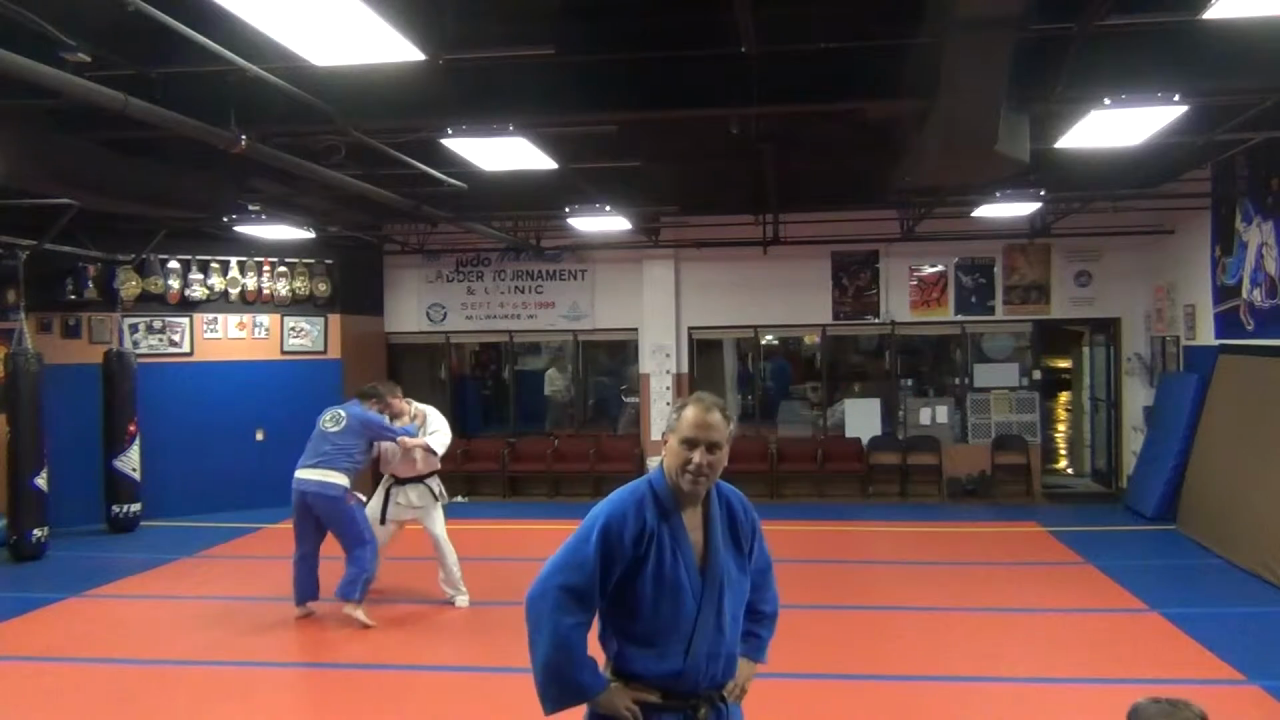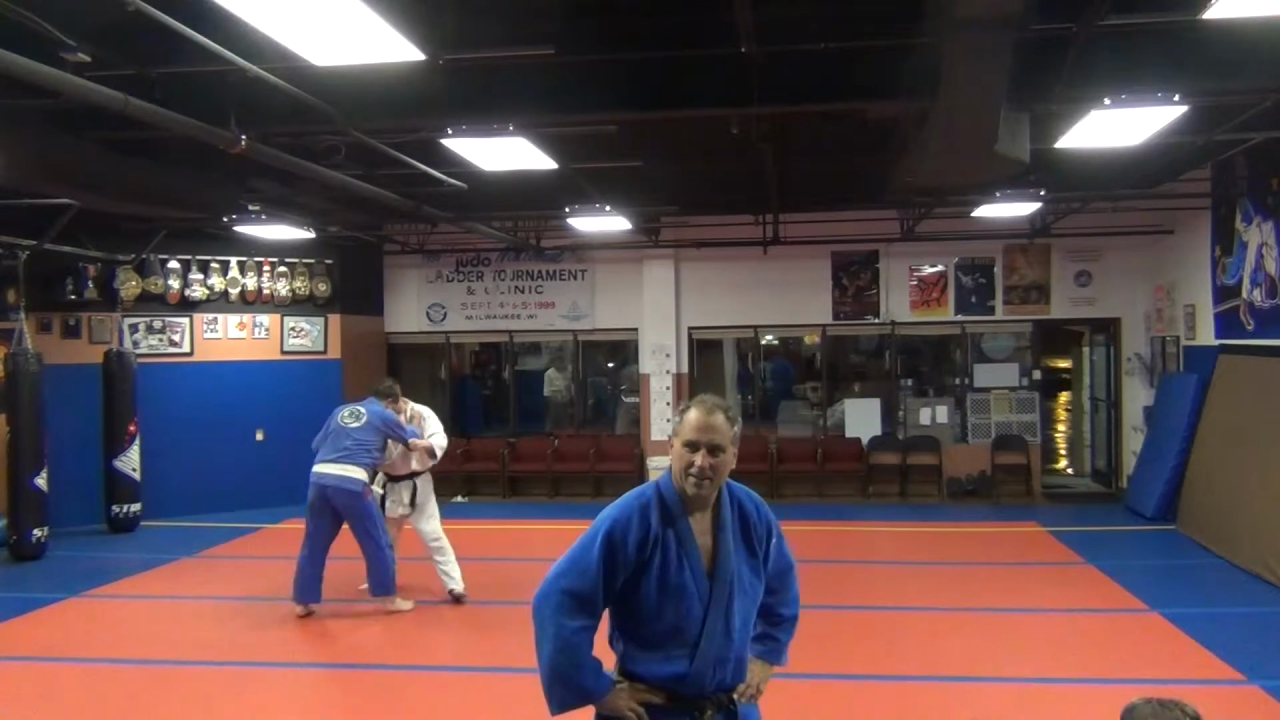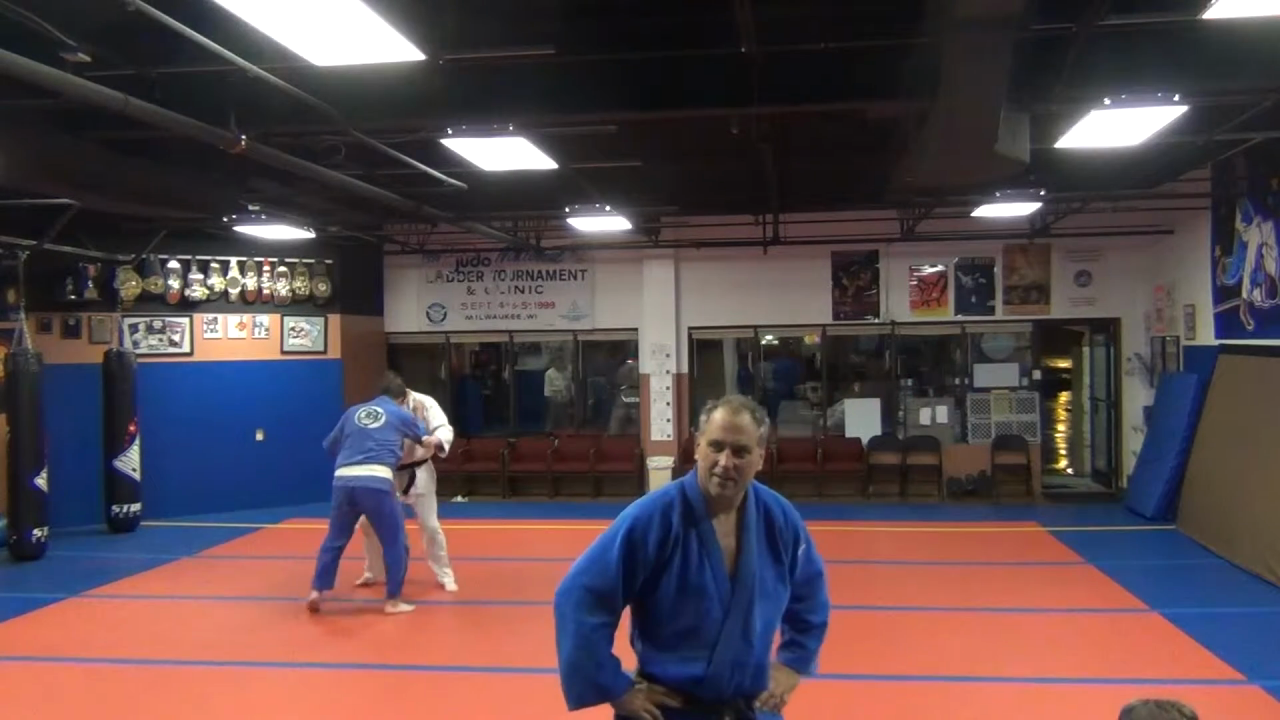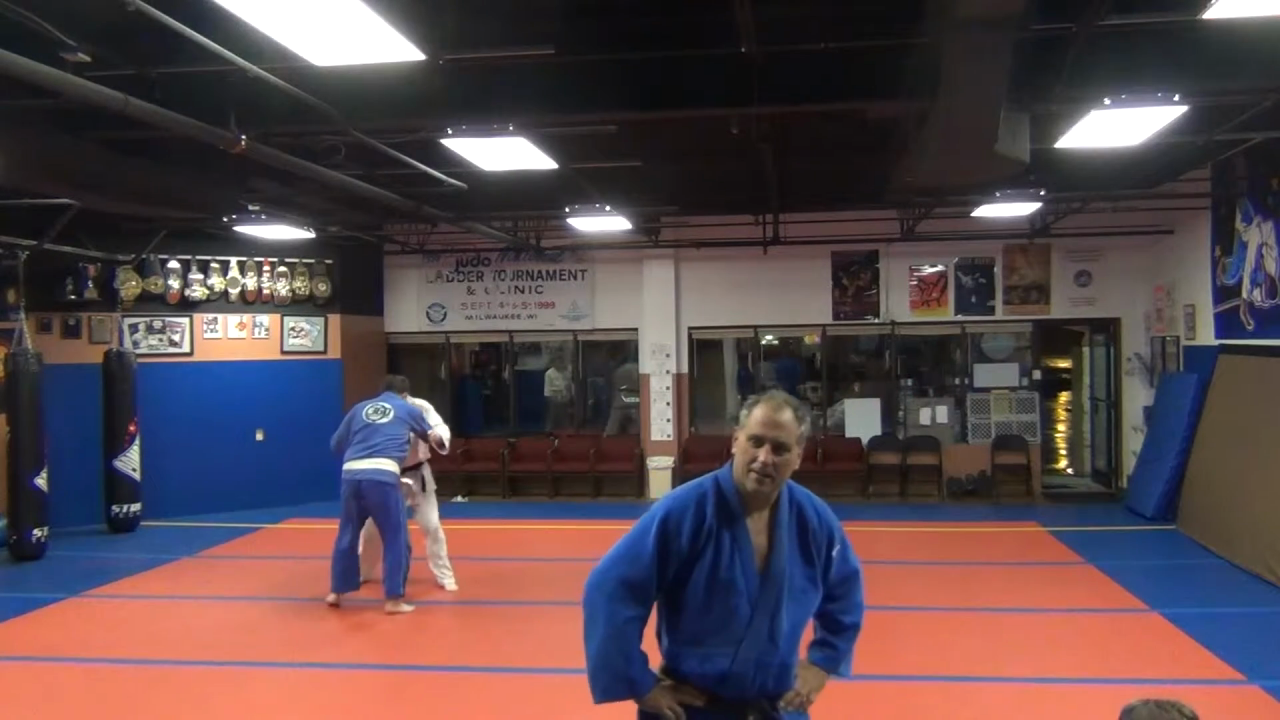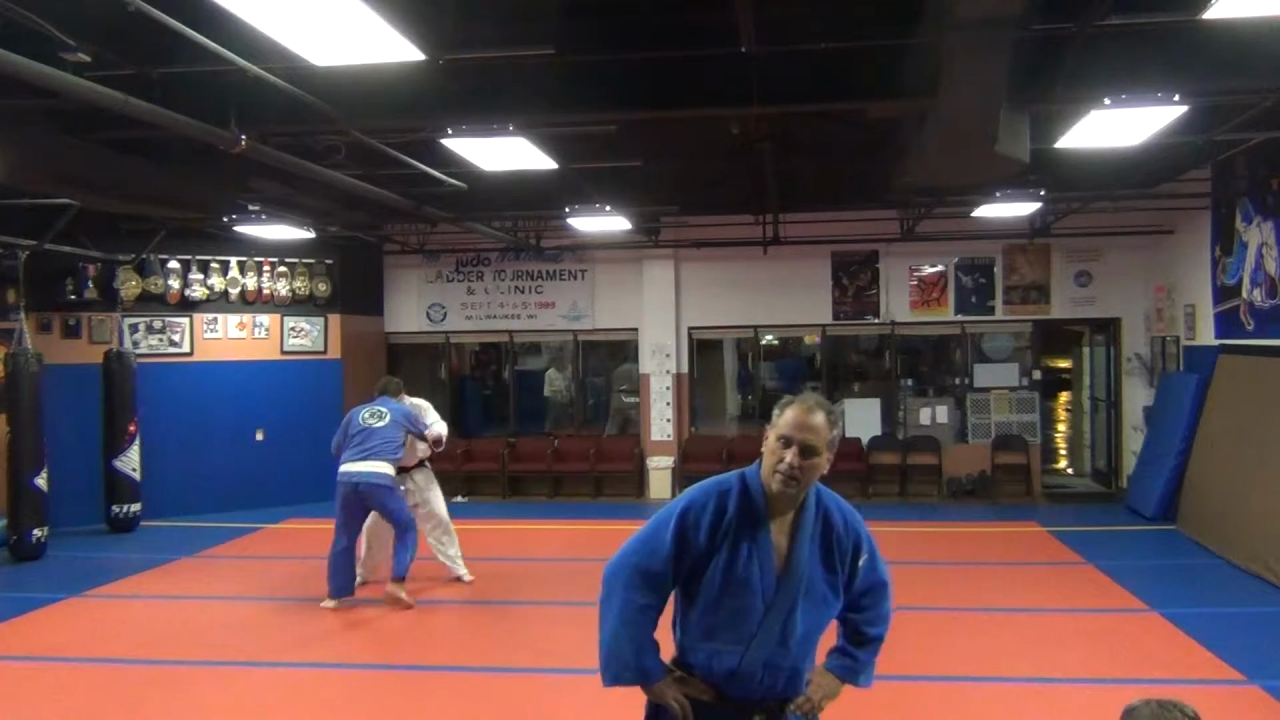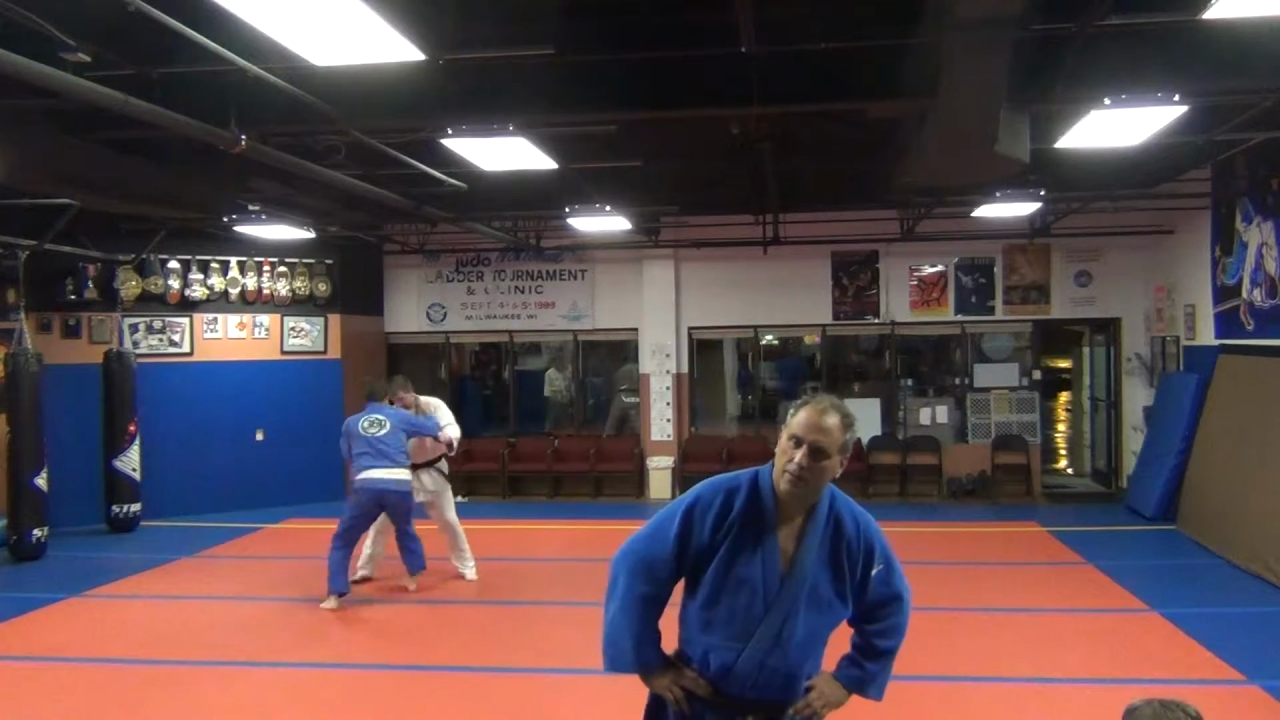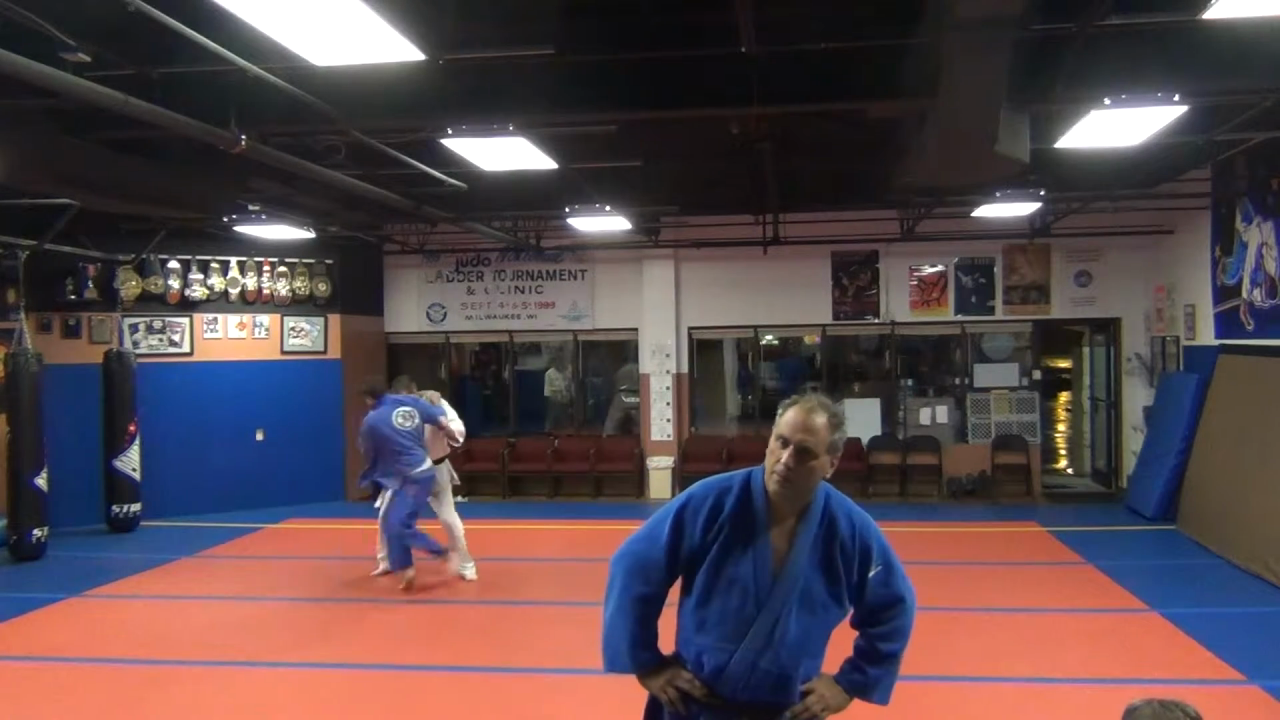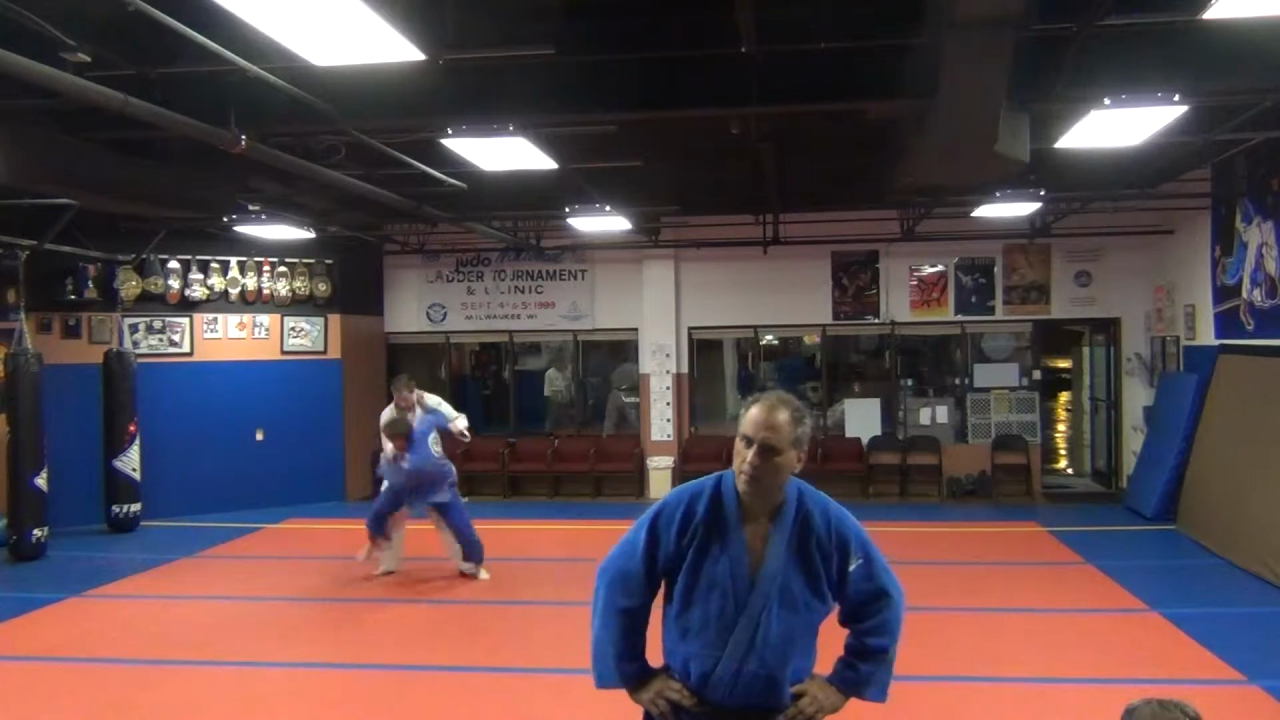
dt=0.2s
person 1, frame 1
left shoulder: (736, 511)
right shoulder: (623, 514)
left elbow: (760, 586)
right elbow: (551, 600)
left wrist: (749, 654)
right wrist: (593, 689)
person 1, frame 2
left shoulder: (752, 514)
right shoulder: (629, 519)
left elbow: (781, 587)
right elbow: (558, 601)
left wrist: (765, 655)
right wrist: (598, 691)
person 1, frame 3
left shoulder: (779, 518)
right shoulder: (650, 519)
left elbow: (810, 593)
right elbow: (579, 599)
left wrist: (792, 664)
right wrist: (615, 689)
person 1, frame 4
left shoulder: (813, 518)
right shoulder: (683, 511)
left elbow: (845, 592)
right elbow: (609, 591)
left wrist: (821, 663)
right wrist: (640, 685)
person 1, frame 5
left shoulder: (841, 525)
right shoulder: (706, 505)
left elbow: (872, 600)
right elbow: (629, 578)
left wrist: (838, 671)
right wrist: (649, 674)
person 1, frame 6
left shoulder: (854, 530)
right shoulder: (716, 501)
left elbow: (889, 607)
right elbow: (637, 567)
left wrist: (847, 680)
right wrist: (649, 664)
person 1, frame 7
left shoulder: (851, 529)
right shoulder: (708, 503)
left elbow: (893, 607)
right elbow: (633, 569)
left wrist: (849, 684)
right wrist: (646, 664)
person 1, frame 8
left shoulder: (828, 524)
right shoulder: (683, 510)
left elbow: (881, 602)
right elbow: (619, 583)
left wrist: (843, 684)
right wrist: (636, 678)
person 2, frame 1
left shoulder: (327, 413)
right shoulder: (368, 418)
right elbow: (404, 437)
right wrist: (416, 424)
left hip: (301, 482)
right hip: (331, 487)
left knee: (306, 548)
right knee: (363, 544)
left ankle: (302, 604)
right ankle: (352, 602)
person 2, frame 2
left shoulder: (341, 411)
right shoulder: (386, 416)
left elbow: (317, 444)
right elbow: (412, 440)
right wrist: (416, 431)
left hip: (320, 478)
right hip: (351, 482)
left knee: (314, 544)
right knee: (376, 541)
left ankle: (303, 603)
right ankle: (390, 599)
person 2, frame 3
left shoulder: (353, 412)
right shoulder: (402, 415)
left elbow: (329, 445)
right elbow: (423, 438)
right wrist: (428, 440)
left hip: (343, 480)
right hip: (376, 482)
left knee: (336, 537)
right knee: (394, 541)
left ankle: (318, 590)
right ankle: (393, 600)
person 2, frame 4
left shoulder: (359, 408)
right shoulder: (409, 410)
left elbow: (337, 444)
right elbow: (428, 434)
right wrist: (432, 436)
left hip: (351, 475)
right hip: (383, 476)
left knee: (347, 536)
right knee: (395, 539)
left ankle: (337, 591)
right ankle: (394, 599)
person 2, frame 5
left shoulder: (354, 413)
right shoulder: (404, 412)
left elbow: (336, 449)
right elbow: (426, 434)
right wrist: (432, 436)
left hip: (348, 477)
right hip: (380, 477)
left knee: (344, 539)
right knee: (406, 528)
left ankle: (335, 596)
right ankle: (396, 584)
person 2, frame 6
left shoulder: (349, 424)
right shoulder: (399, 416)
left elbow: (350, 458)
right elbow: (438, 432)
left hip: (368, 487)
right hip: (400, 484)
left knee: (343, 540)
right knee: (405, 531)
left ankle: (335, 596)
right ankle: (412, 577)
person 2, frame 7
left shoulder: (371, 421)
right shoulder: (409, 402)
left elbow: (369, 453)
right elbow: (442, 419)
right wrist: (451, 433)
left hip: (414, 479)
right hip: (415, 472)
left knee: (398, 526)
right knee: (393, 524)
left ankle: (444, 555)
right ankle: (405, 567)
person 2, frame 8
left shoulder: (413, 464)
right shoulder: (423, 425)
left elbow: (393, 481)
right elbow: (440, 419)
left wrist: (388, 462)
left hip: (441, 487)
right knee: (379, 510)
left ankle: (477, 564)
right ankle: (376, 540)
person 3, frame 1
left shoulder: (426, 413)
left elbow: (443, 435)
left wrist: (420, 443)
left hip: (422, 486)
right hip: (393, 486)
left knee: (437, 537)
right knee: (371, 532)
left ankle: (457, 592)
person 3, frame 2
left shoulder: (421, 414)
left elbow: (439, 437)
left wrist: (427, 446)
left hip: (416, 483)
right hip: (387, 483)
left knee: (432, 534)
left ankle: (455, 585)
person 3, frame 3
left shoulder: (424, 404)
left elbow: (444, 429)
left wrist: (436, 441)
left hip: (418, 472)
left knee: (430, 526)
right knee: (370, 523)
left ankle: (445, 575)
right ankle: (374, 572)
person 3, frame 4
left shoulder: (421, 407)
left elbow: (440, 427)
left wrist: (438, 437)
left hip: (417, 475)
left knee: (431, 525)
right knee: (372, 527)
left ankle: (445, 576)
right ankle: (363, 572)
person 3, frame 5
left shoulder: (419, 407)
left elbow: (438, 424)
left wrist: (436, 434)
left hip: (420, 473)
left knee: (439, 518)
right knee: (374, 525)
left ankle: (458, 568)
right ankle: (363, 573)
person 3, frame 6
left shoulder: (433, 406)
left elbow: (452, 427)
left wrist: (447, 440)
left hip: (432, 473)
left knee: (448, 520)
right knee: (382, 520)
left ankle: (465, 566)
right ankle: (365, 569)
person 3, frame 7
left shoulder: (437, 405)
left elbow: (456, 425)
left wrist: (450, 430)
left hip: (437, 471)
left knee: (449, 520)
left ankle: (464, 566)
right ankle: (387, 563)
person 3, frame 8
left shoulder: (430, 402)
right shoulder: (388, 415)
left elbow: (456, 418)
right elbow: (390, 448)
left wrist: (457, 428)
left knee: (442, 516)
right knee: (392, 517)
left ankle: (462, 559)
right ankle: (389, 563)
